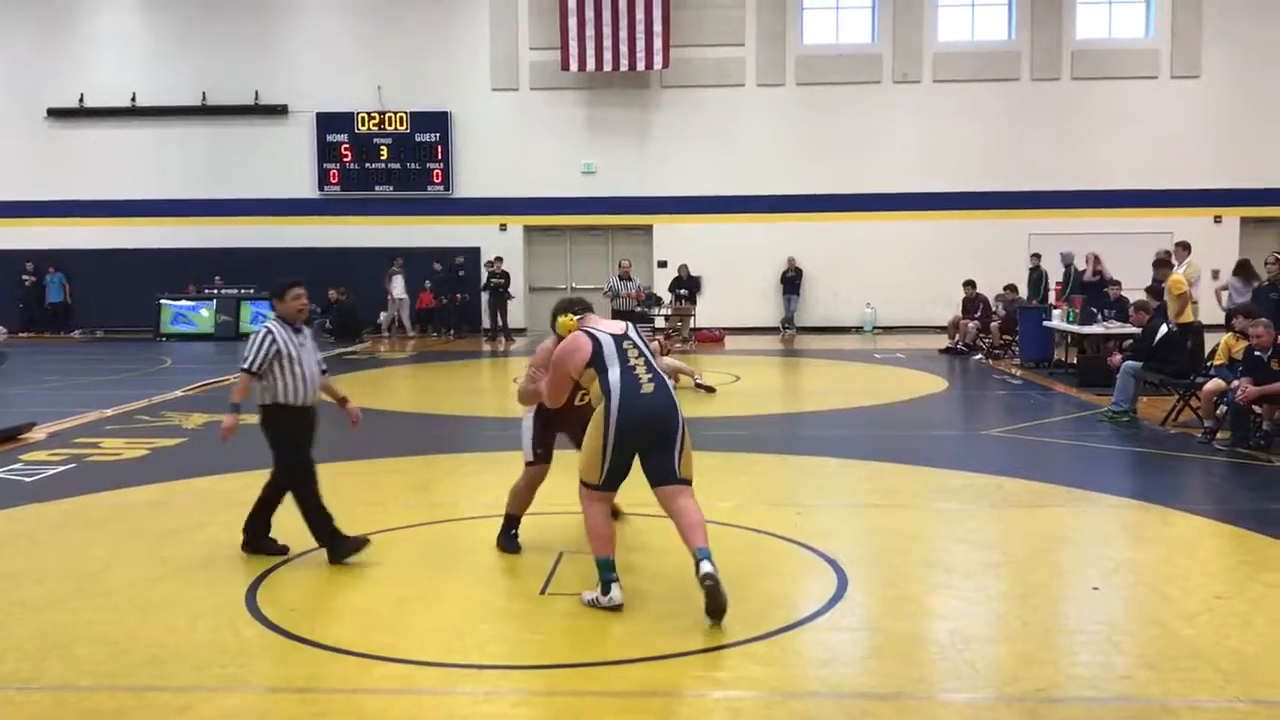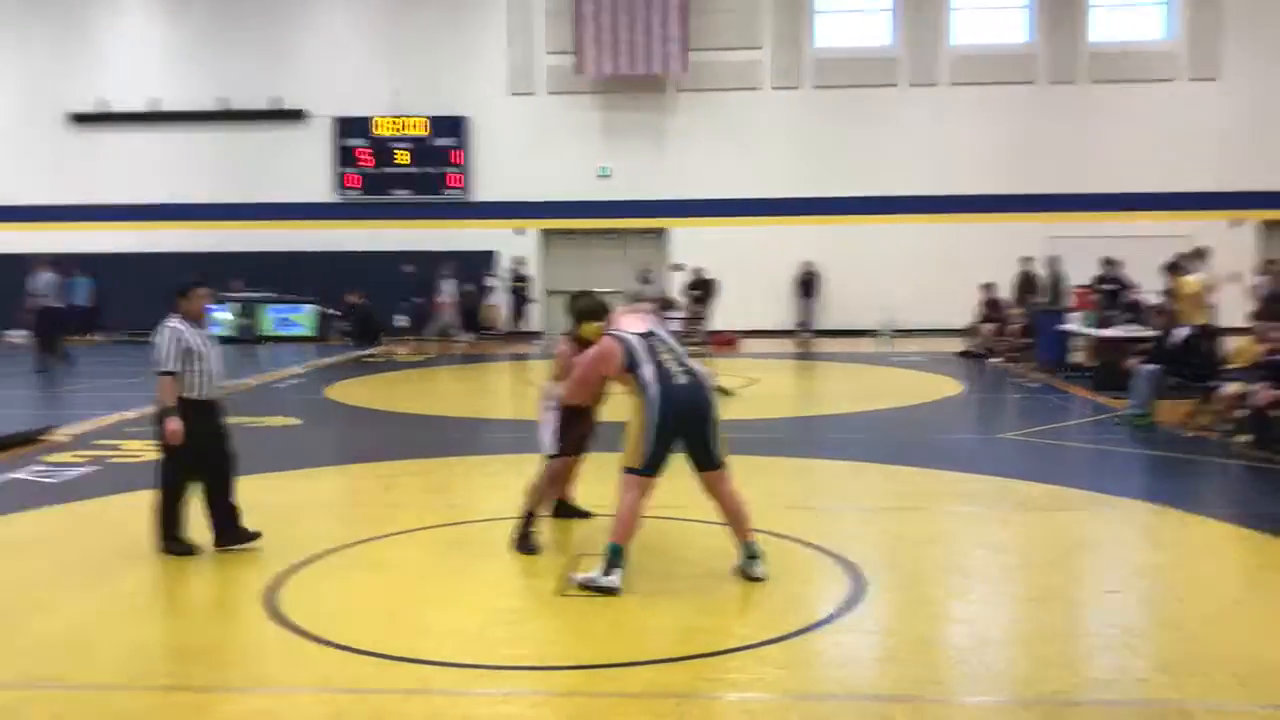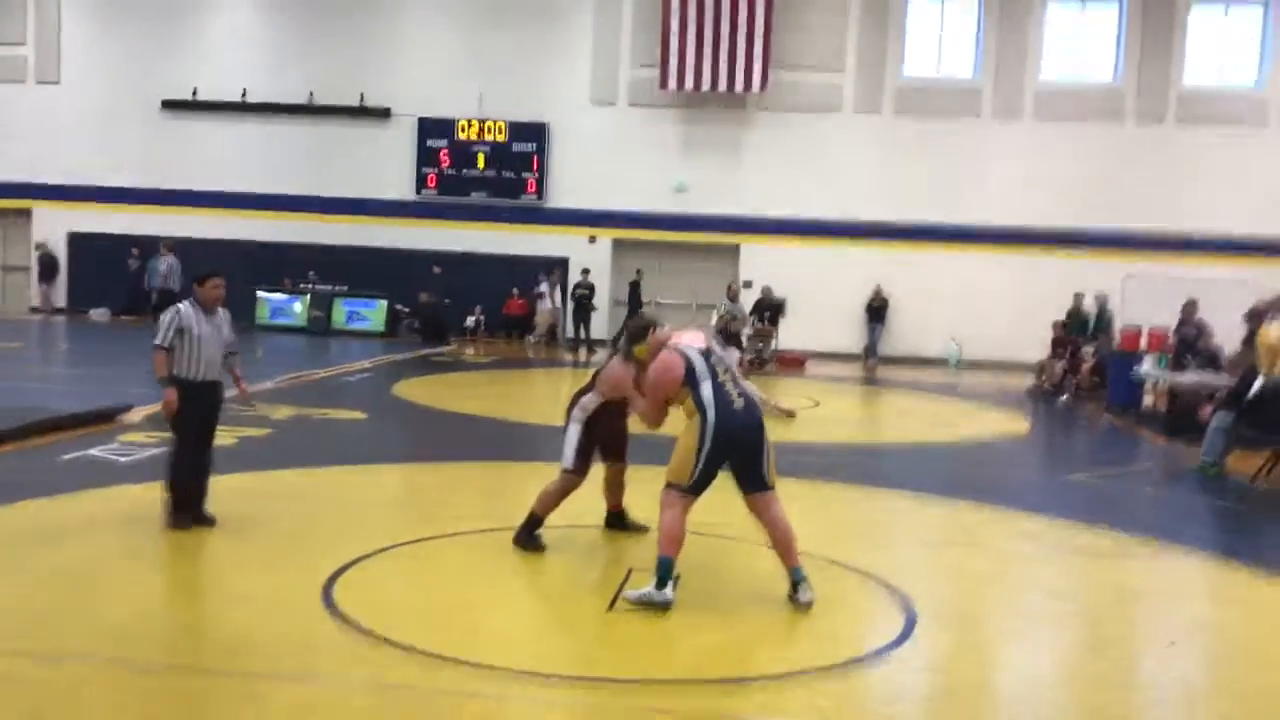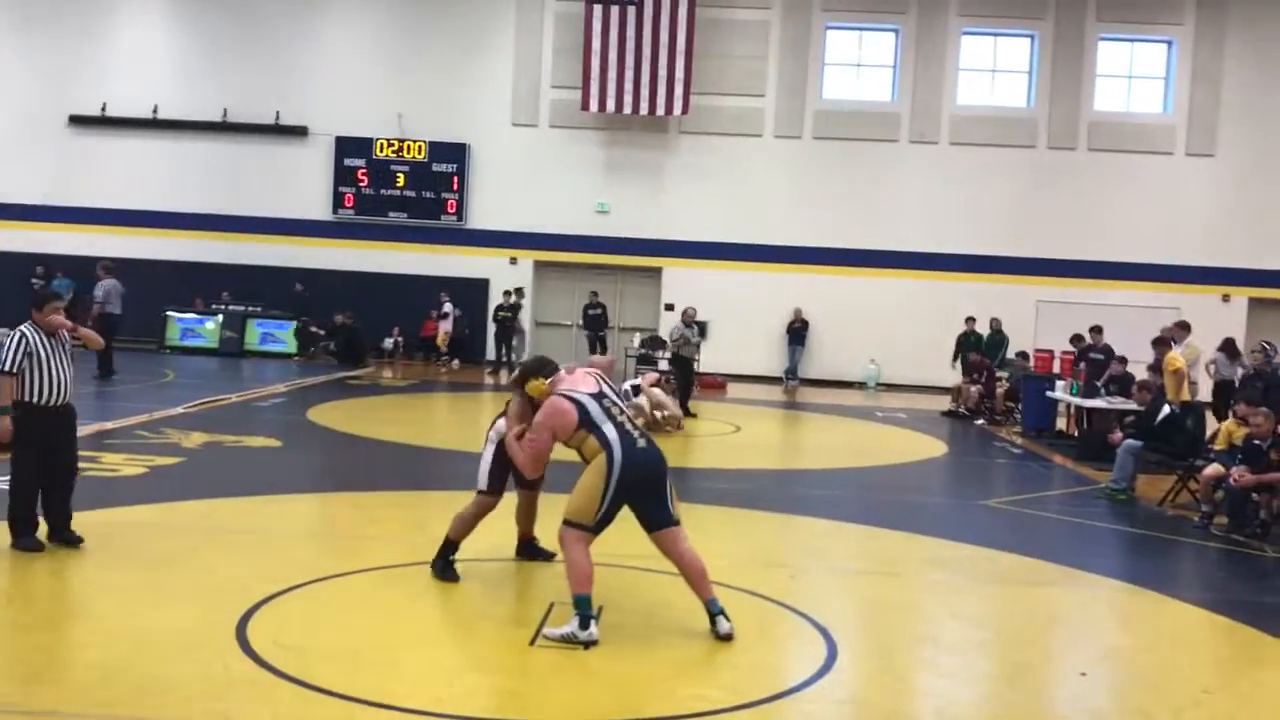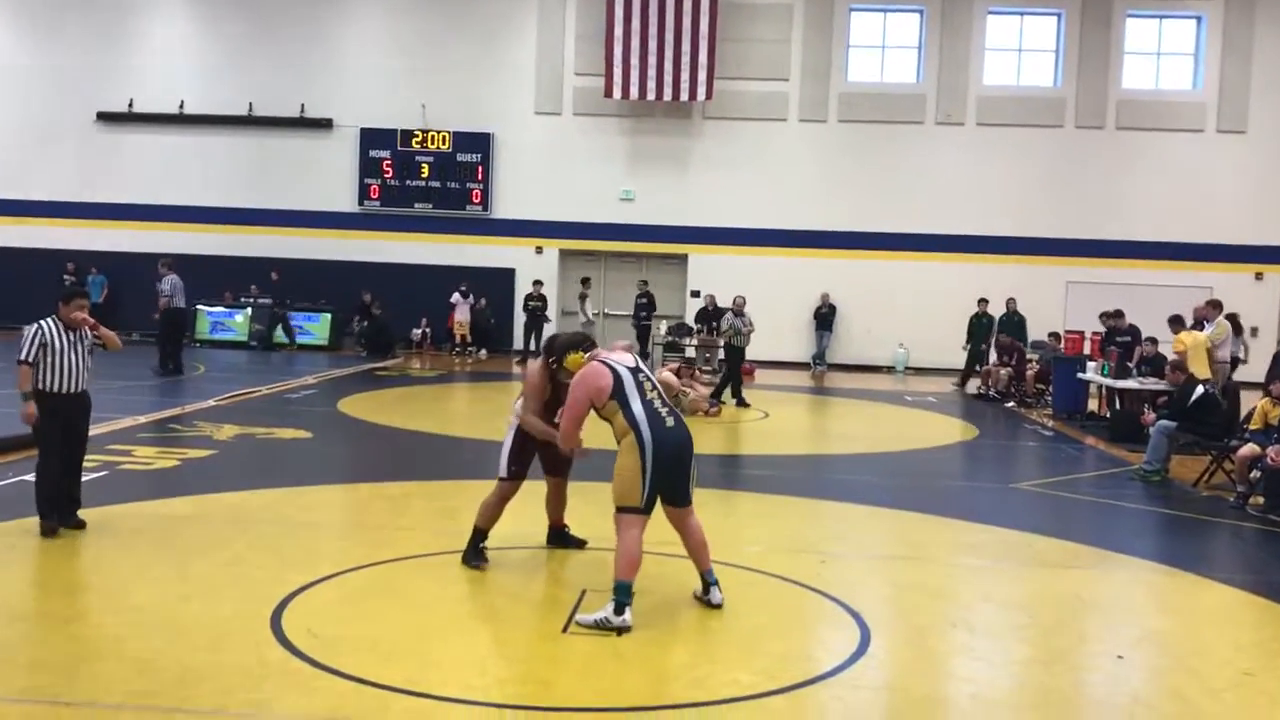
dt=0.7s
person 1, frame 1
left shoulder: (571, 345)
right shoulder: (629, 328)
left elbow: (554, 401)
left wrist: (543, 382)
left hip: (619, 412)
right hip: (666, 409)
left knee: (594, 497)
right knee: (678, 497)
left ankle: (608, 587)
right ankle: (705, 565)
person 1, frame 2
left shoulder: (602, 351)
right shoulder: (646, 317)
left elbow: (573, 397)
left hip: (659, 403)
right hip: (698, 395)
left knee: (633, 487)
right knee: (719, 482)
left ankle: (610, 571)
right ankle: (752, 560)
person 1, frame 3
left shoulder: (660, 367)
right shoulder: (700, 335)
left elbow: (652, 420)
left wrist: (633, 397)
left hip: (712, 424)
right hip: (749, 419)
left knee: (674, 502)
right knee: (768, 505)
left ankle: (662, 586)
right ankle: (799, 585)
person 1, frame 4
left shoulder: (551, 410)
right shoulder: (589, 373)
left elbow: (532, 469)
left wrist: (511, 441)
left hip: (614, 464)
right hip: (651, 458)
left knee: (573, 538)
right knee: (676, 543)
left ankle: (584, 624)
right ankle: (719, 617)
person 1, frame 5
left shoulder: (586, 376)
right shoulder: (628, 356)
left elbow: (567, 432)
left wrist: (569, 444)
left hip: (644, 443)
right hip: (680, 435)
left knee: (629, 525)
right knee: (684, 515)
left ankle: (619, 609)
right ankle: (711, 588)
person 2, frame 1
left shoulder: (304, 334)
right shoulder: (269, 333)
left elbow: (318, 374)
right elbow: (247, 374)
left wrist: (344, 402)
right wrist: (233, 412)
left hip: (303, 414)
right hip: (282, 416)
left knee: (285, 478)
right knee: (303, 479)
left ankle: (255, 535)
right ankle: (334, 542)
person 2, frame 2
left shoulder: (200, 329)
right shoulder: (173, 331)
right elbow: (167, 376)
right wrist: (171, 417)
left hip: (206, 409)
right hip: (185, 412)
left knee: (221, 467)
right knee: (177, 475)
left ankle: (229, 531)
right ankle: (170, 536)
person 2, frame 3
left shoulder: (223, 316)
right shoulder: (179, 313)
left elbow: (228, 353)
right elbow: (161, 350)
left wrist: (239, 381)
right wrist: (167, 386)
left hip: (211, 390)
right hip: (184, 389)
left knee: (202, 450)
right knee: (185, 448)
left ankle: (193, 508)
right ankle: (179, 508)
person 2, frame 4
left shoulder: (63, 334)
right shoulder: (21, 337)
left elbow: (99, 344)
left wrist: (73, 328)
left hip: (62, 412)
right hip: (31, 414)
left knee: (65, 471)
right knee: (27, 475)
left ankle: (60, 528)
right ankle: (23, 533)
person 2, frame 5
left shoulder: (86, 331)
right shoulder: (40, 329)
left elbow: (116, 345)
right elbow: (25, 365)
left wrist: (94, 325)
right wrist: (28, 400)
left hip: (78, 401)
right hip: (48, 403)
left knee: (73, 459)
right knee: (49, 460)
left ankle: (67, 511)
right ankle: (48, 515)
person 3, frame 1
right shoulder: (550, 350)
right elbow: (524, 397)
right wrist: (544, 387)
left hip: (581, 410)
right hip: (544, 412)
right knee: (536, 473)
right ankle: (508, 530)
person 3, frame 2
left shoulder: (601, 338)
right shoulder: (567, 350)
left hip: (584, 407)
right hip: (562, 408)
left knee: (572, 459)
right knee: (554, 466)
left ankle: (561, 503)
right ankle: (524, 529)
person 3, frame 3
left shoulder: (634, 364)
right shoulder: (619, 371)
left hip: (611, 415)
right hip: (587, 416)
left knee: (617, 466)
right knee: (571, 478)
left ankle: (615, 515)
right ankle: (527, 529)
person 3, frame 4
right shoulder: (522, 403)
right hip: (503, 442)
left knee: (530, 496)
right knee: (485, 502)
left ankle: (526, 545)
right ankle: (443, 559)
person 3, frame 5
right shoulder: (539, 373)
right elbow: (528, 418)
right wrist: (559, 438)
left hip: (559, 429)
right hip: (527, 427)
left knee: (558, 482)
right knee: (506, 488)
left ankle: (557, 532)
right ankle: (474, 546)
